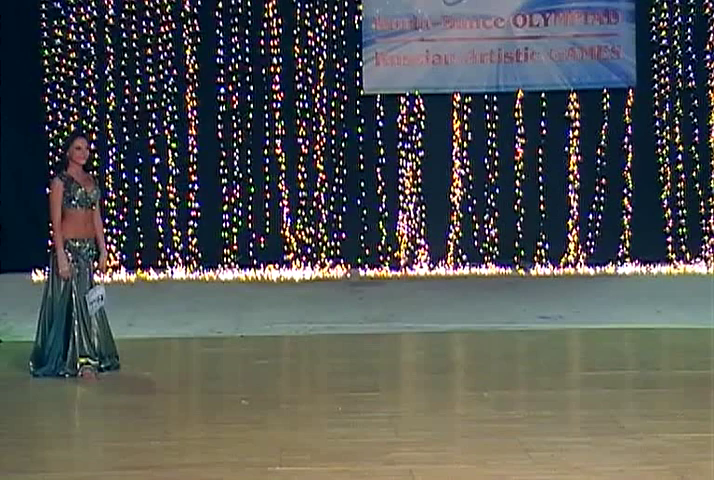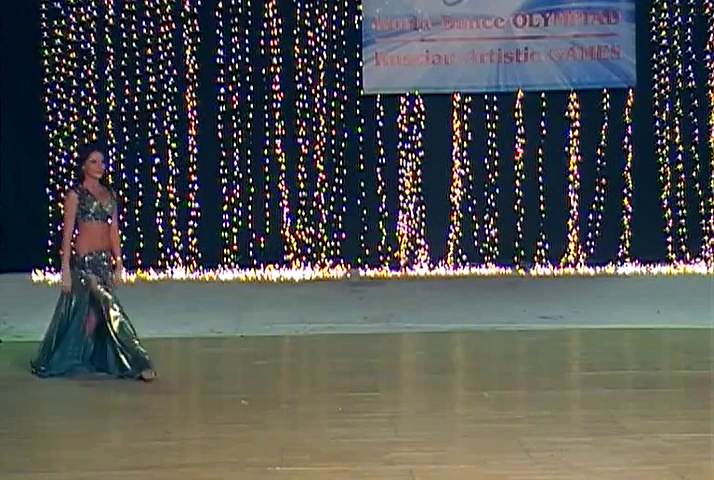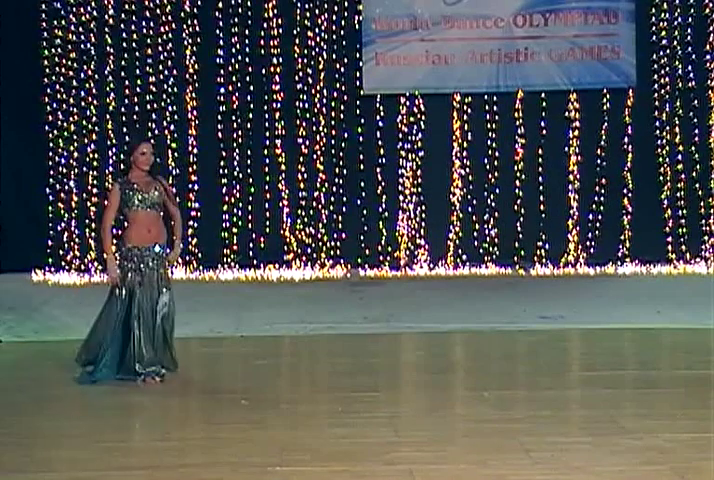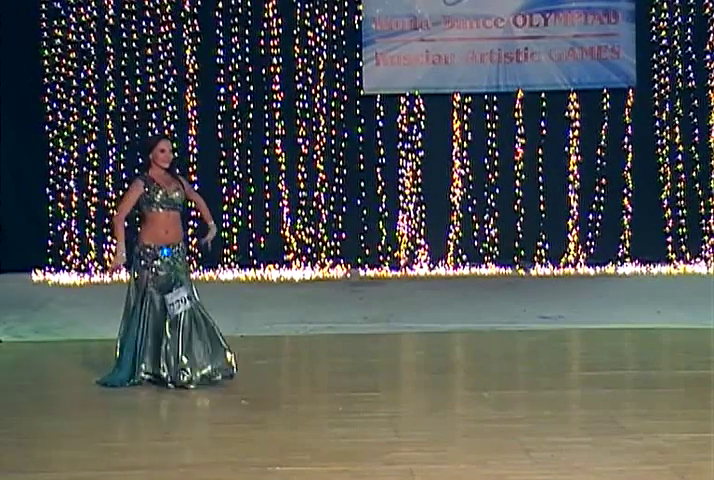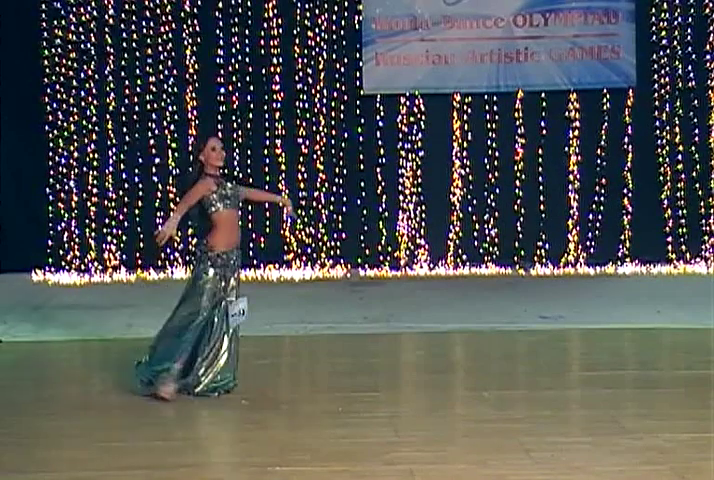
dt=0.7s
person 1, frame 1
left shoulder: (91, 180)
right shoulder: (60, 181)
right elbow: (55, 222)
left wrist: (103, 249)
right wrist: (61, 256)
left hip: (88, 246)
right hip: (69, 246)
left knee: (86, 302)
right knee: (72, 302)
left ankle: (85, 357)
right ankle: (78, 361)
person 1, frame 2
left shoulder: (109, 193)
right shoulder: (75, 195)
left elbow: (113, 230)
right elbow: (67, 234)
left wrist: (118, 263)
right wrist: (65, 269)
left hip: (103, 259)
right hip: (84, 260)
left knee: (93, 314)
right knee: (111, 309)
left ankle: (72, 359)
right ankle: (136, 363)
person 1, frame 3
left shoulder: (158, 183)
right shoulder: (120, 186)
left elbow: (174, 211)
right elbow: (106, 226)
left wrist: (177, 243)
right wrist: (111, 260)
left hip: (159, 251)
right hip: (132, 253)
left knee: (158, 307)
right knee: (138, 308)
left ankle: (156, 360)
right ankle: (145, 366)
person 1, frame 4
left shoulder: (178, 180)
right shoulder: (142, 183)
left elbow: (197, 199)
right elbow: (119, 216)
left wrist: (211, 224)
right wrist: (120, 249)
left hip: (176, 252)
right hip: (149, 252)
left knee: (182, 308)
right knee: (147, 311)
left ankle: (183, 367)
right ankle: (144, 367)
person 1, frame 5
left shoulder: (223, 182)
right shoulder: (207, 181)
left elbow: (250, 193)
right elbow: (187, 201)
left wrist: (280, 198)
right wrist: (173, 221)
left hip: (228, 256)
right hip: (213, 255)
left knee: (222, 319)
right knee: (197, 314)
left ankle: (213, 377)
right ankle: (168, 373)
